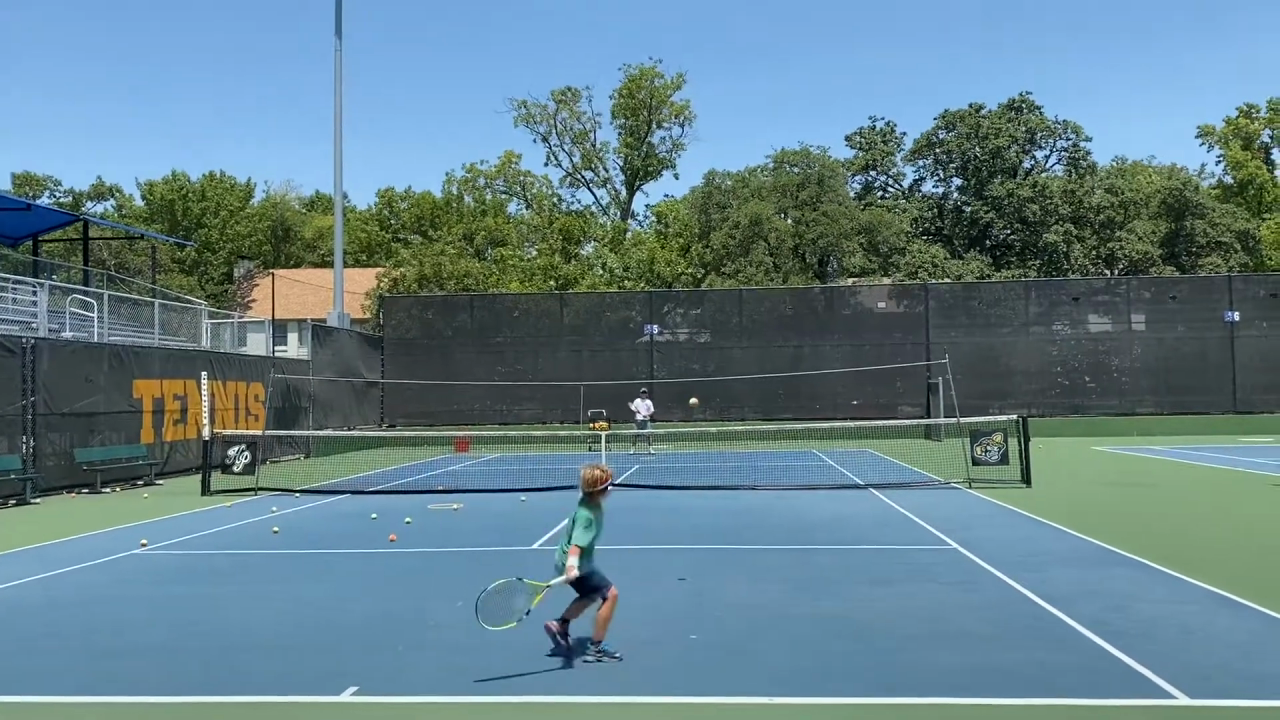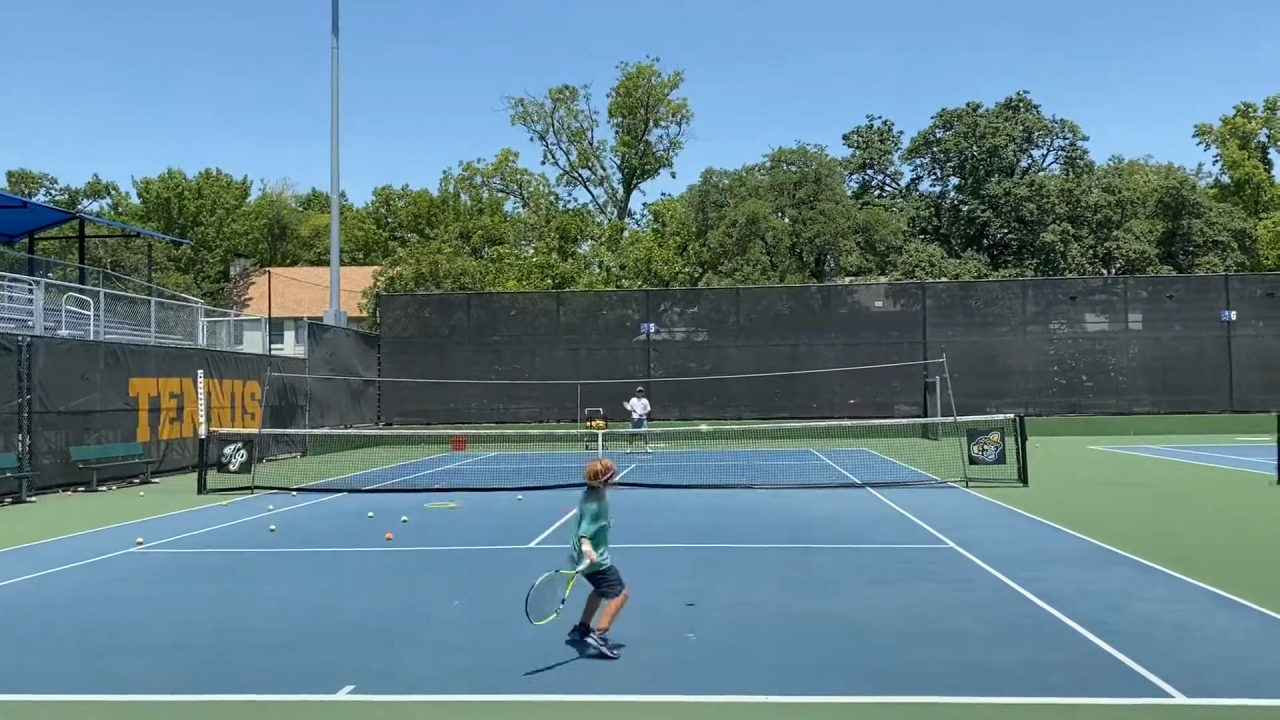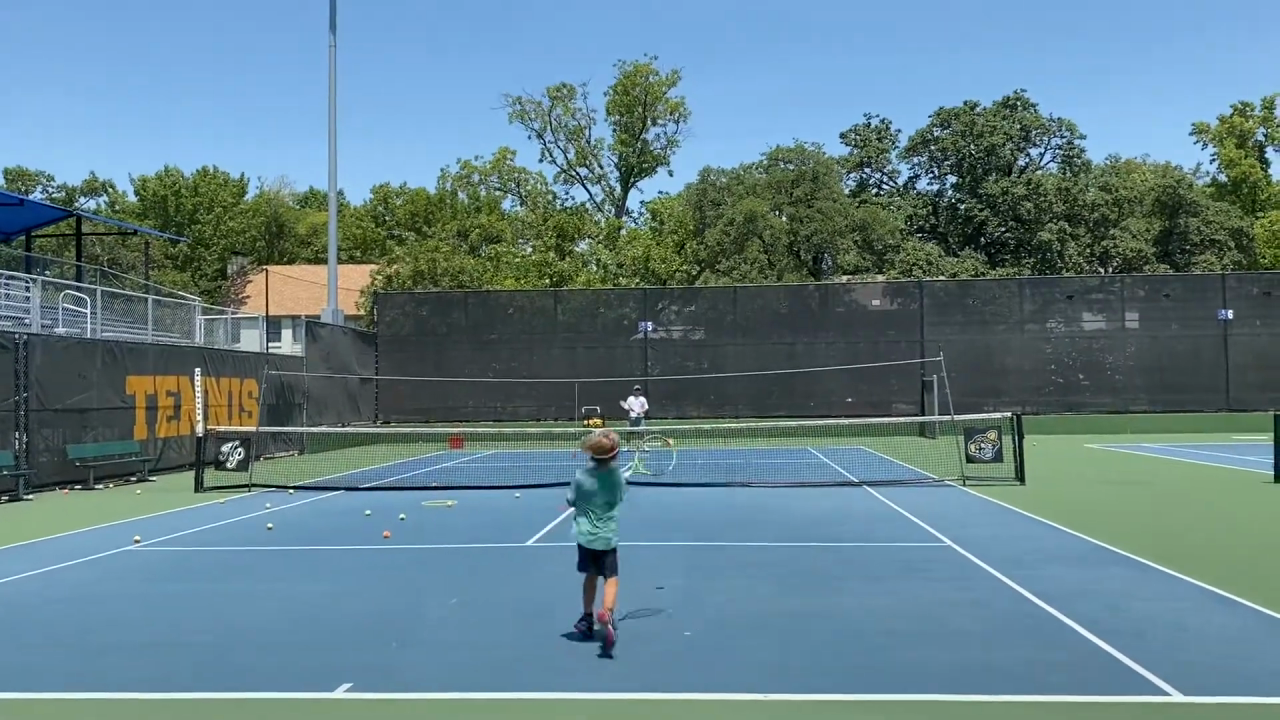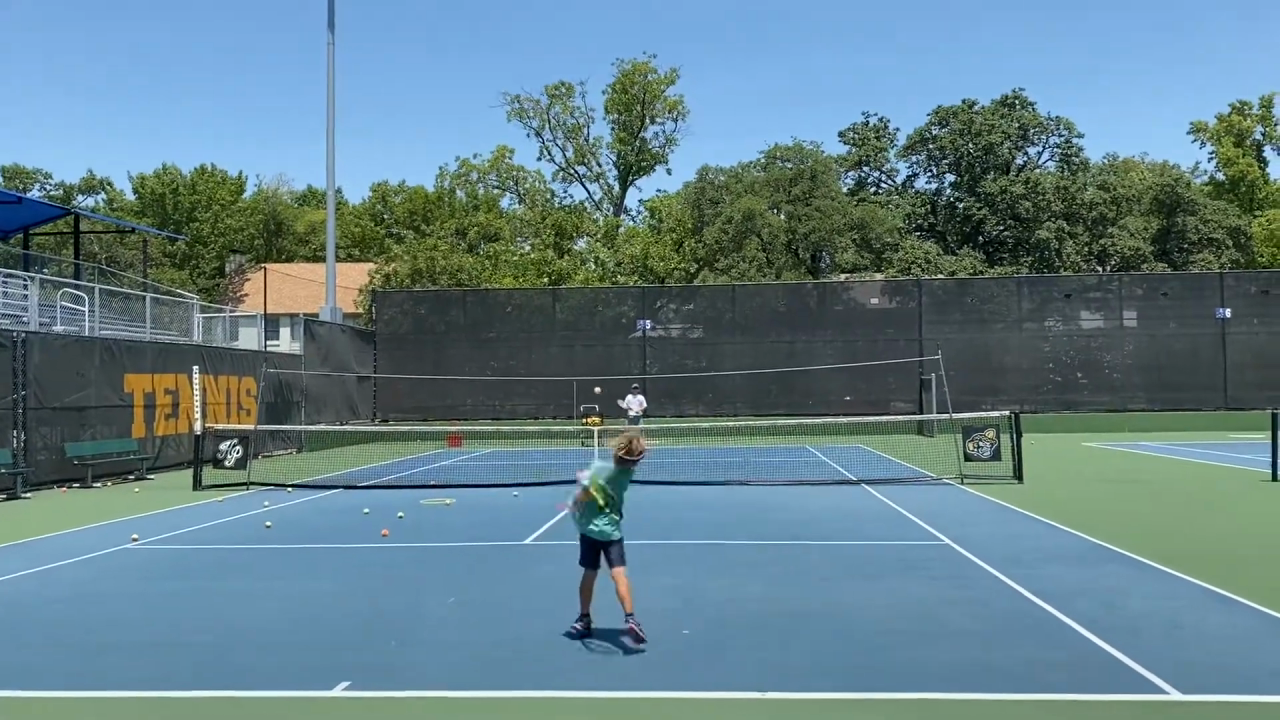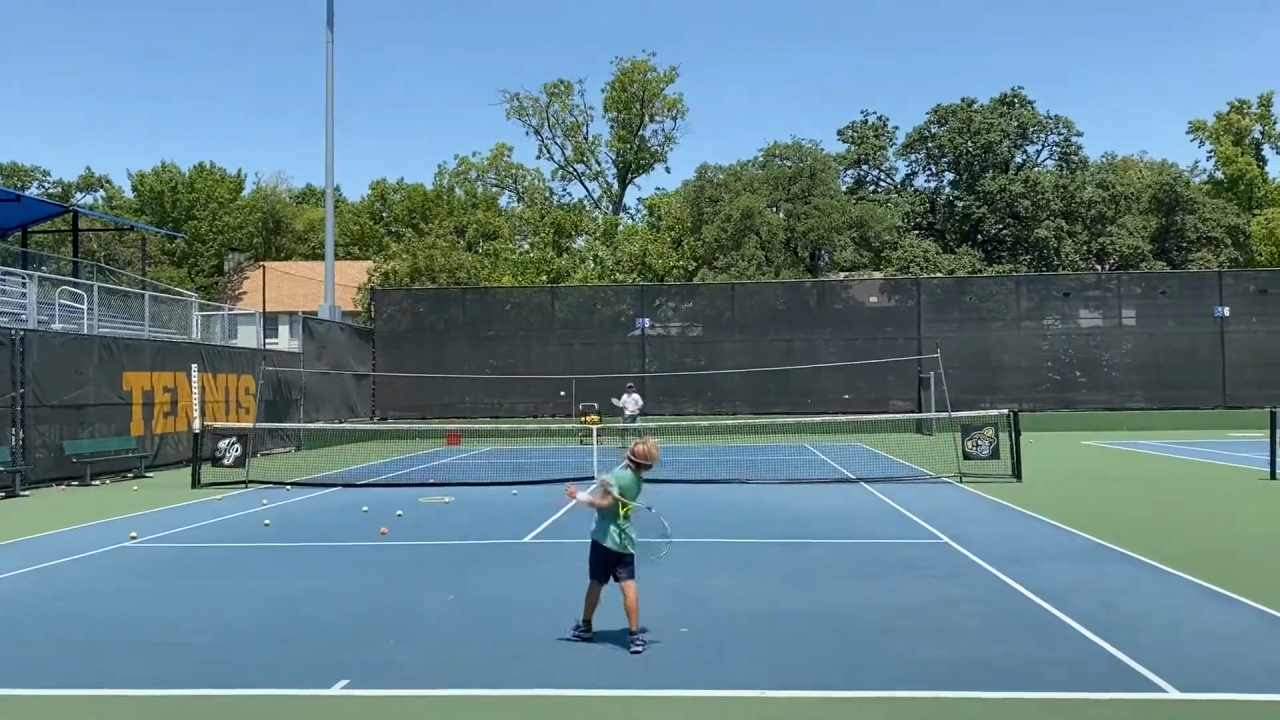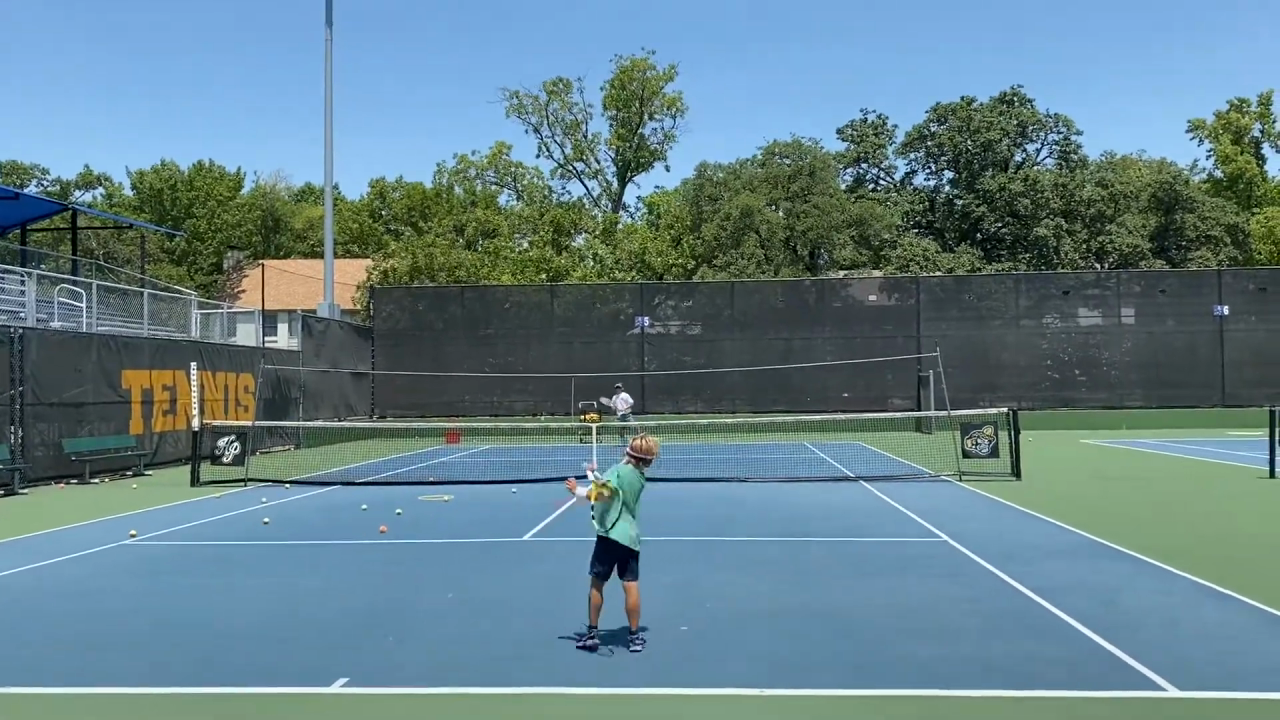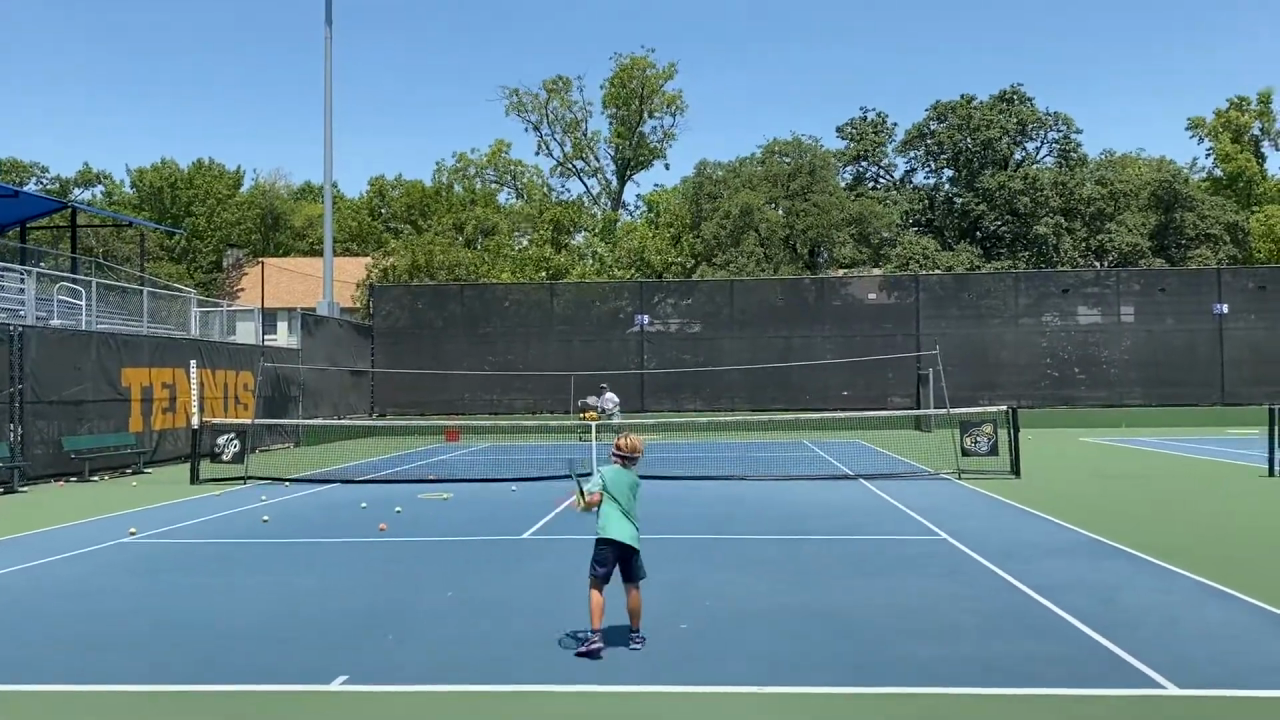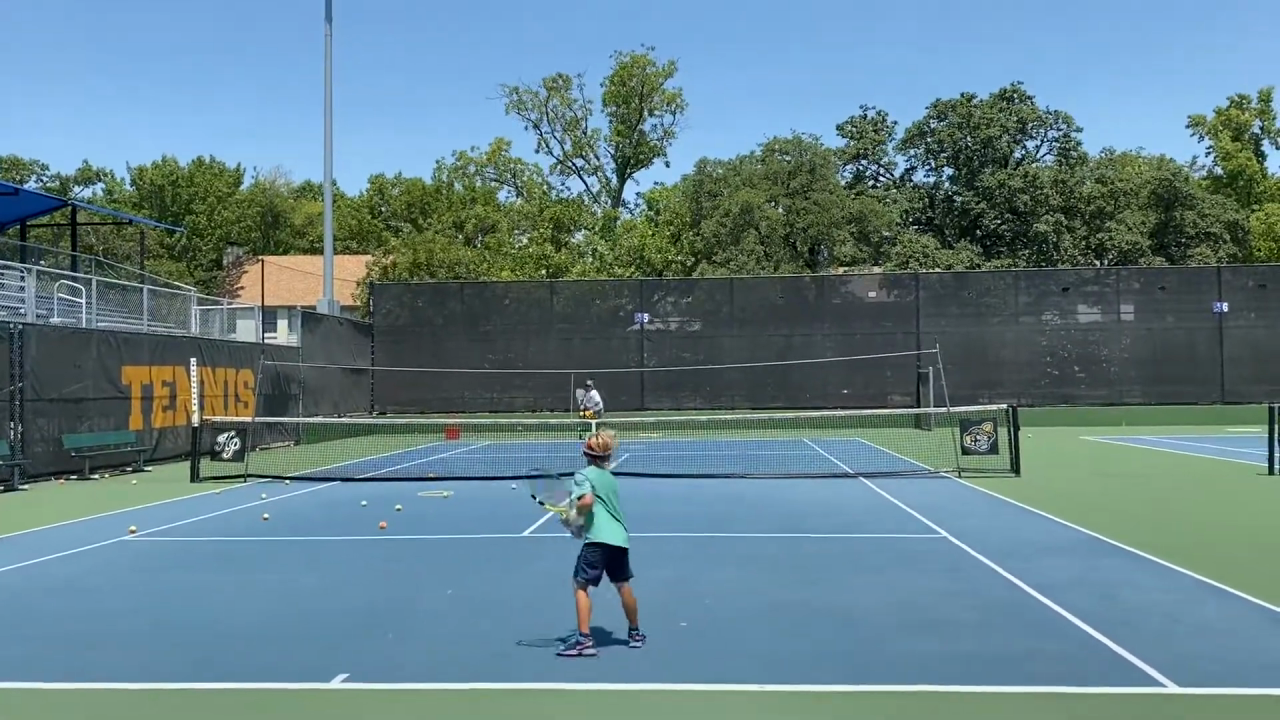
dt=0.2s
person 1, frame 1
left shoulder: (592, 502)
right shoulder: (587, 516)
right elbow: (576, 546)
right wrist: (572, 565)
left hip: (581, 563)
right hip: (579, 566)
left knee: (590, 594)
right knee: (610, 595)
left ankle: (559, 625)
right ankle: (596, 647)
person 1, frame 2
left shoulder: (588, 494)
right shoulder: (594, 506)
right elbow: (584, 536)
right wrist: (588, 551)
right hip: (596, 560)
left knee: (602, 589)
right knee: (621, 593)
left ankle: (583, 628)
right ankle: (598, 635)
person 1, frame 3
left shoulder: (581, 475)
right shoulder: (617, 475)
left elbow: (571, 502)
left hip: (583, 536)
right hip: (606, 538)
left knee: (590, 576)
right knee: (611, 579)
left ankle: (586, 620)
right ankle: (606, 613)
person 1, frame 4
left shoulder: (599, 469)
right shoulder: (627, 473)
left elbow: (583, 497)
left wrist: (575, 508)
right wrist: (587, 479)
left hip: (590, 529)
right hip: (612, 530)
left knee: (589, 573)
right knee: (619, 573)
left ankle: (584, 620)
right ankle: (630, 618)
person 1, frame 5
left shoulder: (618, 476)
right shoulder: (638, 482)
left elbow: (604, 503)
right elbow: (614, 495)
left wrist: (579, 496)
right wrist: (606, 485)
left hip: (604, 538)
right hip: (625, 541)
left knee: (595, 583)
right knee: (628, 586)
left ankle: (584, 627)
right ankle: (635, 636)
person 1, frame 6
left shoulder: (616, 470)
right shoulder: (641, 480)
left elbow: (603, 493)
right elbow: (617, 494)
left wrist: (579, 490)
right wrist: (595, 476)
left hip: (610, 534)
right hip: (631, 537)
left knee: (596, 582)
right knee: (631, 586)
left ankle: (592, 632)
right ankle: (635, 635)
person 1, frame 7
left shoulder: (603, 472)
right shoulder: (635, 480)
left elbow: (594, 499)
left wrist: (581, 505)
right wrist: (589, 504)
left hip: (609, 536)
right hip: (631, 537)
left knee: (596, 585)
right knee: (633, 587)
left ankle: (595, 635)
right ankle: (635, 635)
person 1, frame 8
left shoulder: (583, 474)
right shoulder: (610, 477)
left elbow: (587, 501)
left wrist: (573, 516)
right wrist: (579, 519)
left hip: (598, 538)
right hip: (619, 537)
left knee: (580, 585)
right knee: (624, 586)
left ankle: (584, 639)
right ankle: (635, 633)
